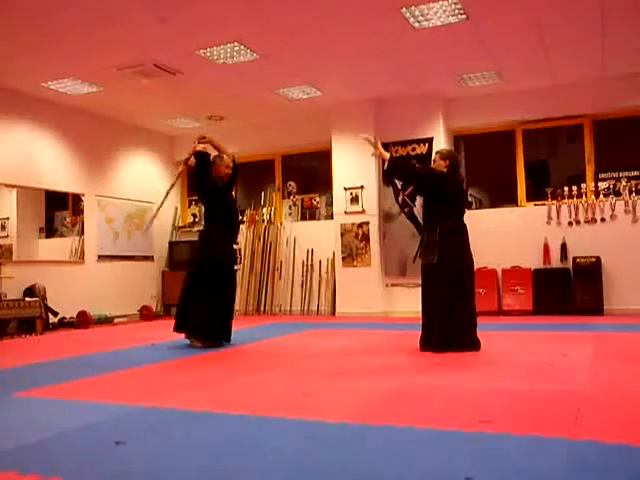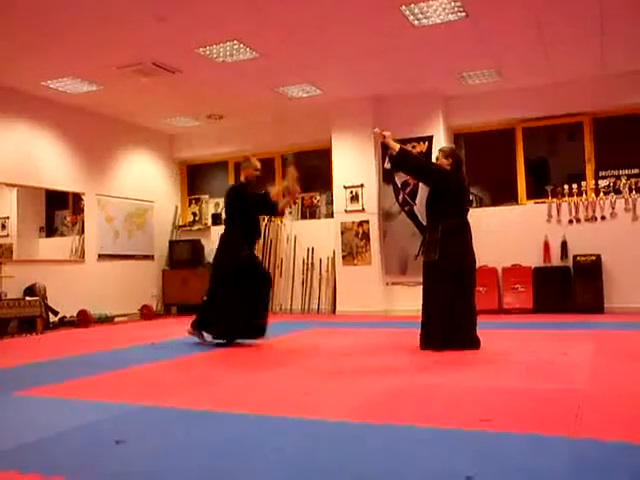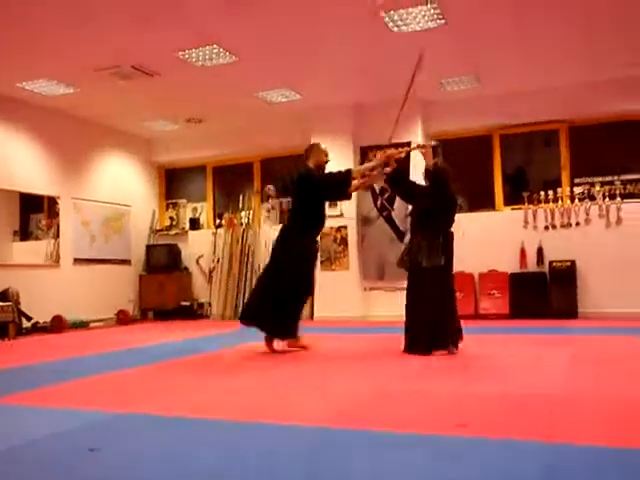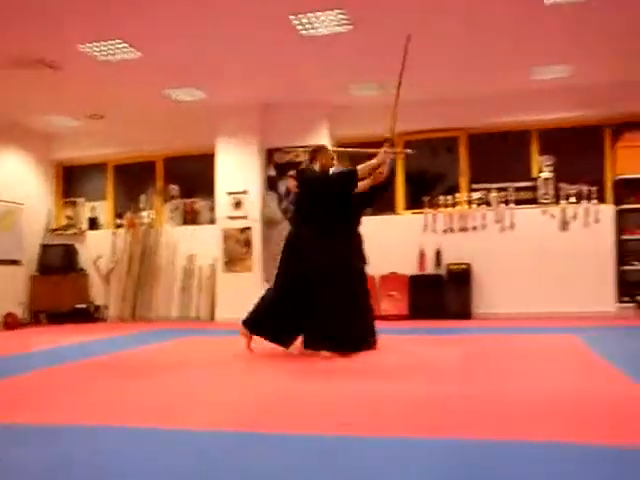
dt=0.4s
person 1, frame 1
left shoulder: (441, 181)
right shoulder: (452, 184)
left elbow: (413, 173)
right elbow: (420, 178)
left wrist: (383, 153)
left hip: (443, 245)
right hip: (452, 243)
left knee: (441, 292)
right knee: (457, 292)
left ankle: (441, 341)
right ankle: (460, 339)
person 1, frame 2
left shoulder: (447, 178)
right shoulder: (452, 181)
left elbow: (420, 166)
right elbow: (424, 170)
left wrist: (390, 143)
left hip: (446, 242)
right hip: (455, 241)
left knee: (442, 290)
right knee: (456, 290)
left ankle: (442, 339)
right ankle: (461, 337)
person 1, frame 3
left shoulder: (445, 194)
right shoulder: (422, 193)
left elbow: (436, 178)
right elbow: (399, 183)
left wrist: (427, 156)
left hip: (436, 251)
right hip: (420, 250)
left knee: (433, 295)
right knee: (419, 296)
left ankle: (442, 341)
right ankle: (423, 342)
person 1, frame 4
left shoulder: (356, 196)
left elbow: (376, 185)
left wrist: (385, 164)
left hip: (349, 248)
left knee: (356, 293)
right knee: (325, 294)
left ankle: (357, 340)
person 2, frame 1
left shoulder: (224, 187)
right shoulder: (207, 186)
left elbow: (230, 157)
right elbow: (202, 160)
left wrist: (211, 142)
right wrist: (201, 148)
left hip: (224, 246)
right hip: (213, 245)
left knee: (223, 291)
right knee: (206, 289)
left ankle: (205, 333)
right ankle: (198, 334)
person 2, frame 2
left shoulder: (252, 197)
right shoulder: (237, 191)
left elbow: (274, 208)
right elbow: (265, 199)
left wrist: (289, 197)
right wrist: (287, 183)
left hip: (241, 249)
right hip: (233, 249)
left knee: (240, 287)
right knee: (243, 286)
person 2, frame 3
left shoulder: (316, 180)
right shoulder: (307, 177)
left elbow: (340, 188)
right elbow: (342, 179)
left wrist: (365, 181)
right wrist: (373, 165)
left hip: (301, 239)
right hip: (295, 239)
left knee: (294, 286)
right knee: (288, 286)
left ankle: (284, 332)
right ankle: (283, 333)
person 2, frame 4
left shoulder: (319, 183)
right shoulder: (311, 179)
left elbow: (348, 188)
right elbow: (349, 177)
left wrist: (372, 181)
right wrist: (378, 161)
left hip: (309, 244)
right hip: (305, 244)
left knee: (287, 292)
right knee: (319, 290)
